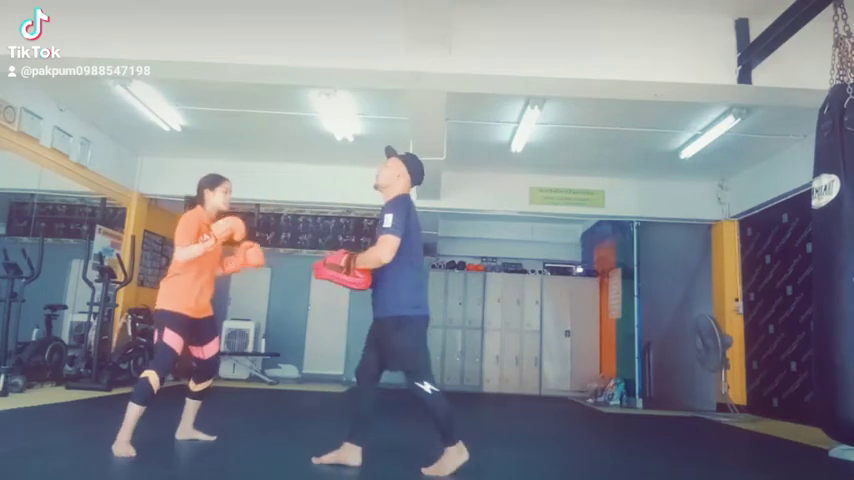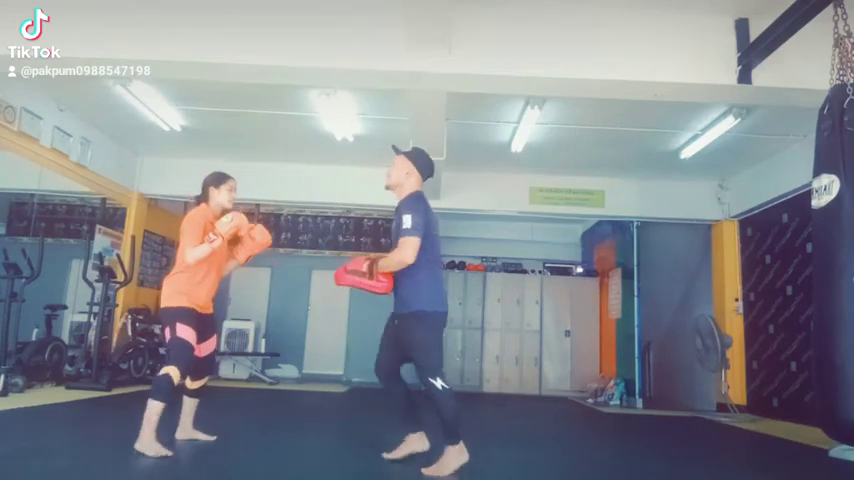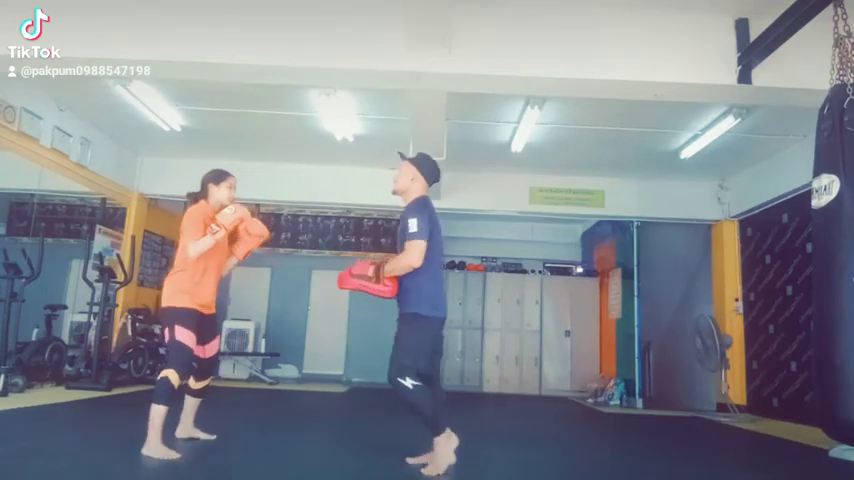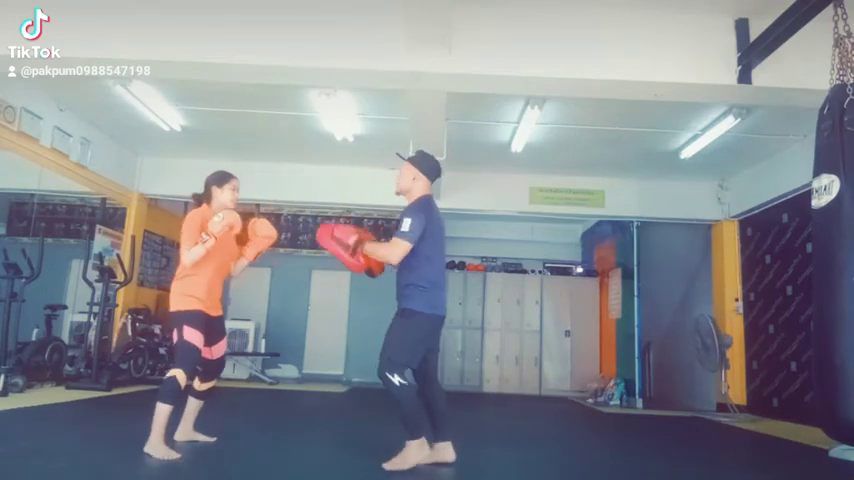
dt=0.2s
person 1, frame 1
left shoulder: (396, 207)
right shoulder: (400, 208)
left elbow: (383, 254)
left wrist: (351, 261)
right wrist: (357, 267)
left hip: (403, 312)
right hip: (391, 312)
left knee: (419, 381)
right knee: (366, 376)
left ankle: (453, 447)
right ankle: (352, 448)
person 1, frame 2
left shoulder: (412, 205)
right shoulder: (412, 206)
left elbow: (406, 255)
left wrist: (374, 265)
right wrist: (383, 271)
left hip: (423, 308)
right hip: (406, 308)
left knee: (430, 377)
right knee: (386, 368)
left ankle: (455, 447)
right ankle: (415, 435)
person 1, frame 3
left shoulder: (417, 210)
right shoulder: (418, 210)
left elbow: (412, 259)
left wrist: (380, 269)
right wrist: (386, 272)
left hip: (421, 311)
right hip: (419, 310)
left knee: (401, 376)
right knee: (425, 379)
left ankle: (443, 436)
right ankle: (441, 444)
person 1, frame 4
left shoulder: (417, 210)
right shoulder: (427, 210)
left elbow: (394, 254)
left wrist: (361, 245)
right wrist: (371, 248)
left hip: (418, 307)
right hip: (427, 307)
left knee: (391, 371)
right knee: (426, 376)
left ankle: (416, 443)
right ankle: (441, 446)
person 2, frame 1
left shoulder: (216, 225)
right shoulder: (192, 218)
right elbow: (181, 256)
left wrist: (239, 259)
right wrist: (214, 237)
left hip: (201, 309)
right hip: (175, 305)
left knee: (209, 366)
right knee: (162, 365)
left ankle: (186, 428)
right ankle: (123, 437)
person 2, frame 2
left shoulder: (222, 222)
right shoulder: (197, 216)
right elbow: (191, 257)
left wrist: (247, 248)
right wrist: (220, 236)
left hip: (202, 304)
right hip: (179, 300)
left knee: (205, 365)
right knee: (180, 361)
left ankle: (185, 427)
right ankle: (146, 437)
person 2, frame 3
left shoulder: (219, 220)
right shoulder: (196, 213)
right elbow: (193, 252)
right wrist: (222, 228)
left hip: (204, 304)
right hip: (180, 300)
left knee: (207, 364)
right knee: (179, 363)
left ankle: (186, 426)
right ankle: (153, 441)
person 2, frame 4
left shoulder: (229, 226)
right shoulder: (196, 218)
left elbow: (232, 270)
right elbow: (188, 259)
left wrist: (255, 246)
right wrist: (213, 235)
left hip: (211, 306)
right hip: (188, 302)
left knee: (213, 367)
right knee: (186, 363)
left ankle: (185, 429)
right ankle: (155, 440)
